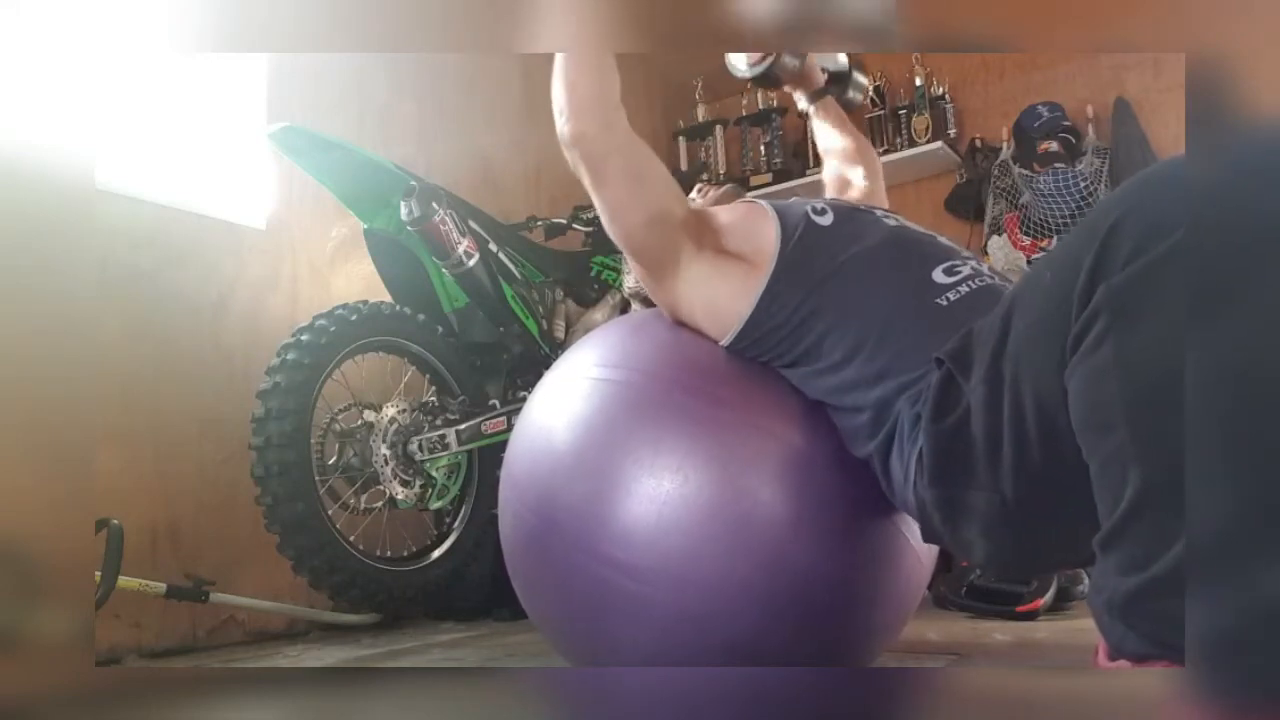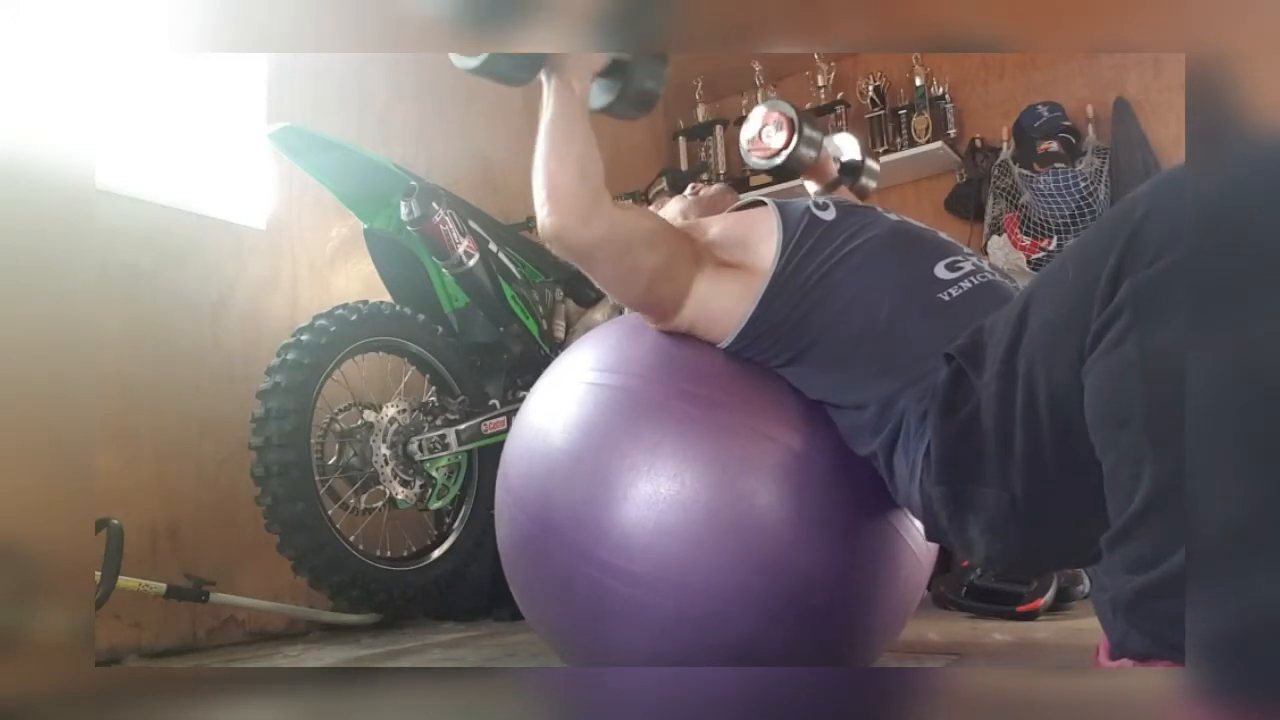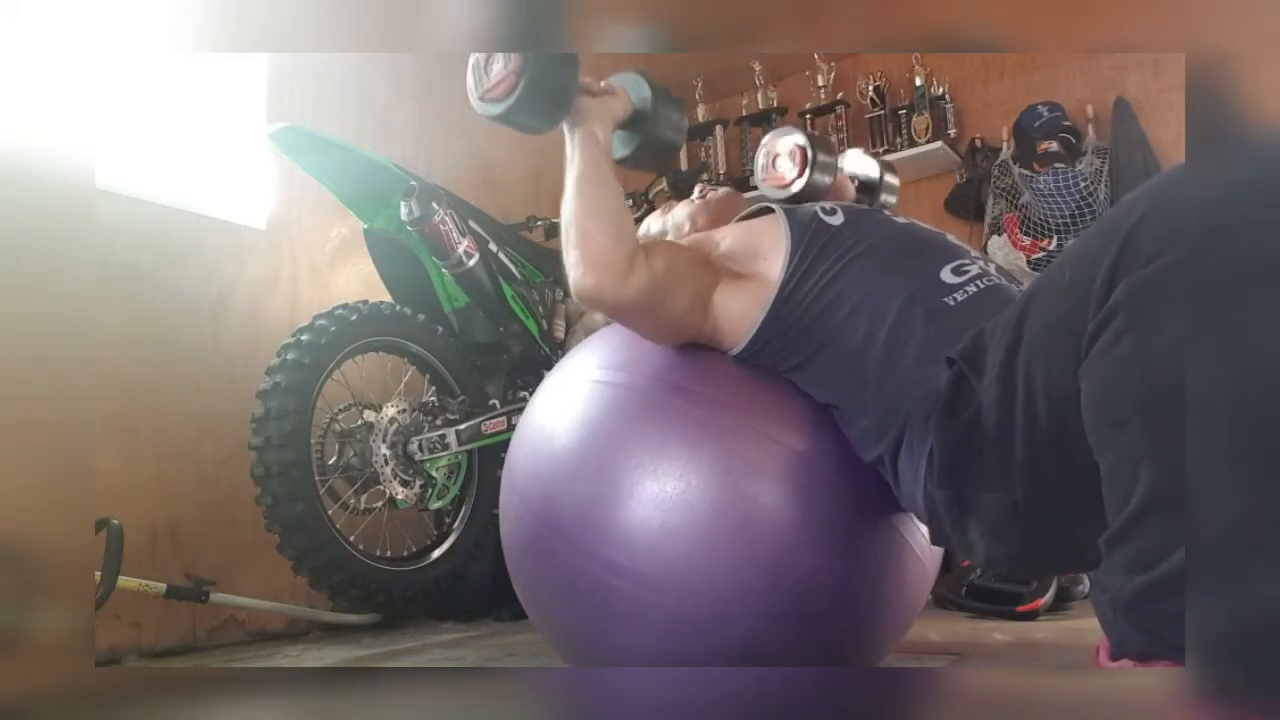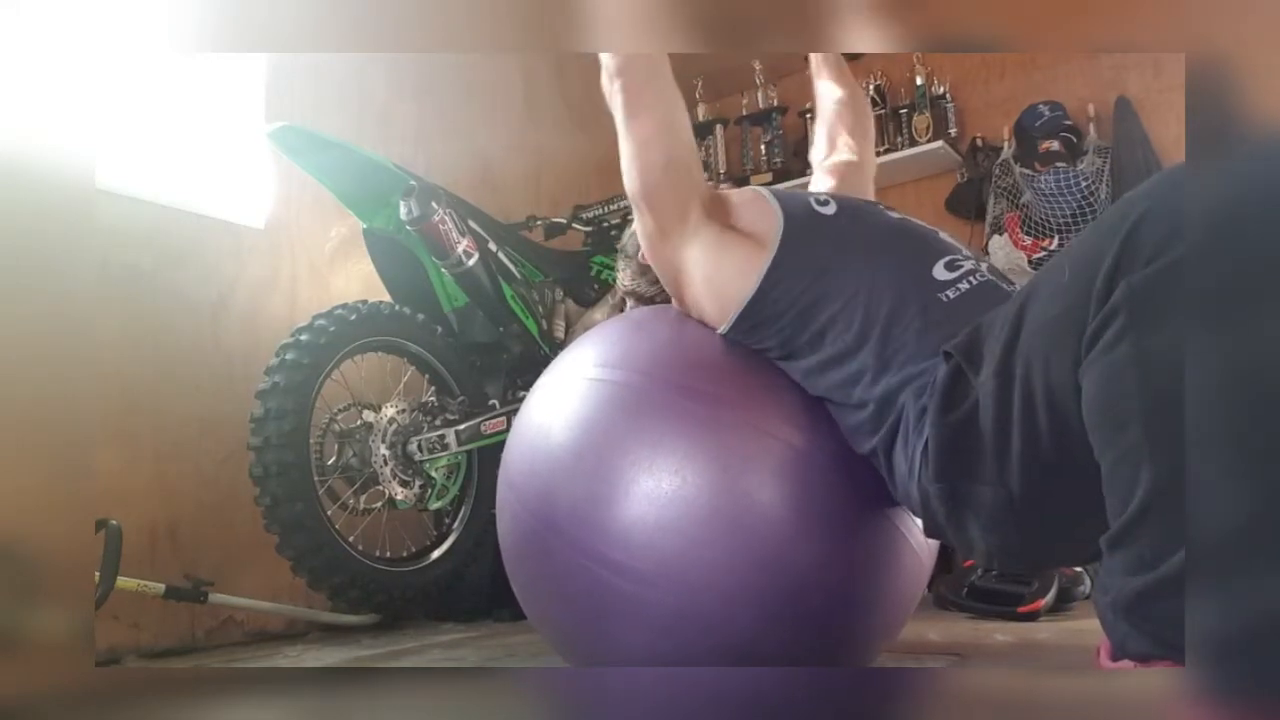
dt=0.5s
person 1, frame 1
left shoulder: (806, 232)
right shoulder: (690, 266)
left elbow: (857, 165)
right elbow: (590, 134)
left wrist: (812, 93)
right hip: (963, 423)
right knee: (1175, 206)
right ankle: (1151, 643)
person 1, frame 2
left shoulder: (772, 237)
right shoulder: (684, 271)
right elbow: (573, 221)
left wrist: (823, 180)
right wrist: (567, 80)
right hip: (974, 427)
right knee: (1180, 214)
right ankle: (1157, 643)
person 1, frame 3
left shoulder: (788, 237)
right shoulder: (689, 274)
right elbow: (601, 279)
left wrist: (841, 195)
right wrist: (585, 129)
right hip: (973, 425)
right knee: (1174, 222)
right ankle: (1152, 641)
person 1, frame 4
left shoulder: (810, 216)
right shoulder: (691, 241)
left elbow: (845, 142)
right elbow: (630, 81)
left wrist: (825, 55)
right hip: (972, 425)
right ankle: (1153, 644)
